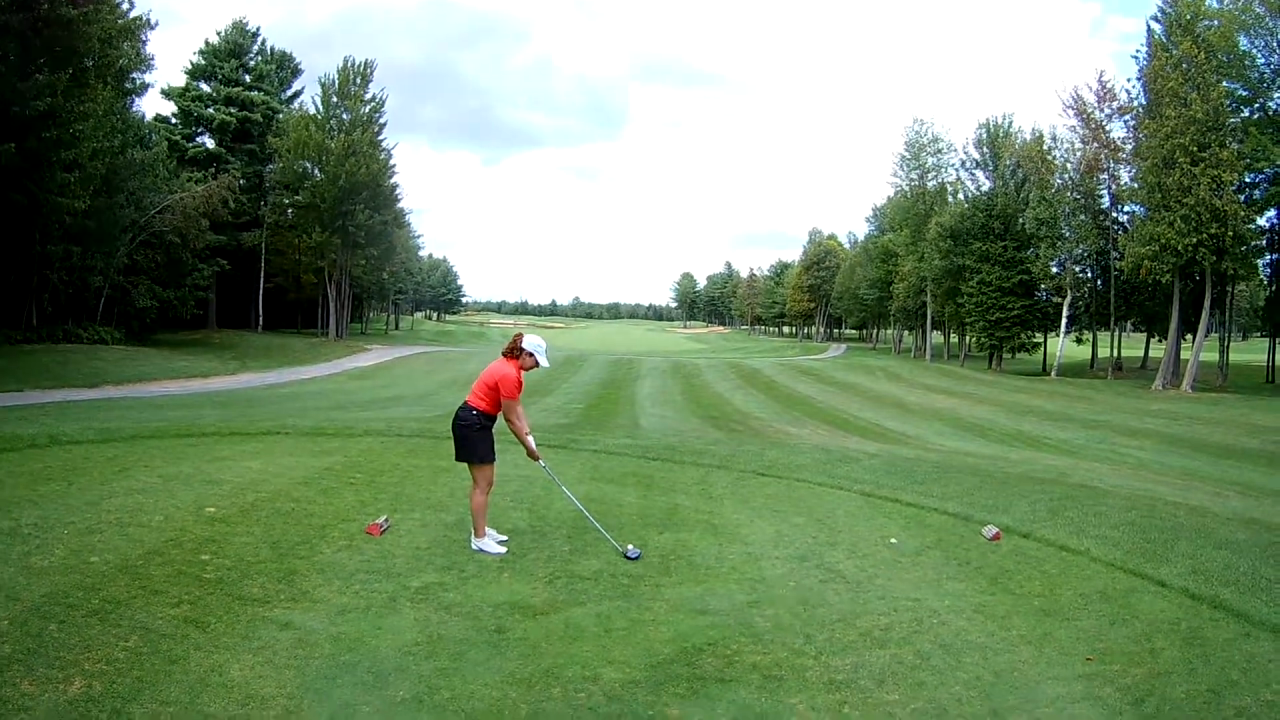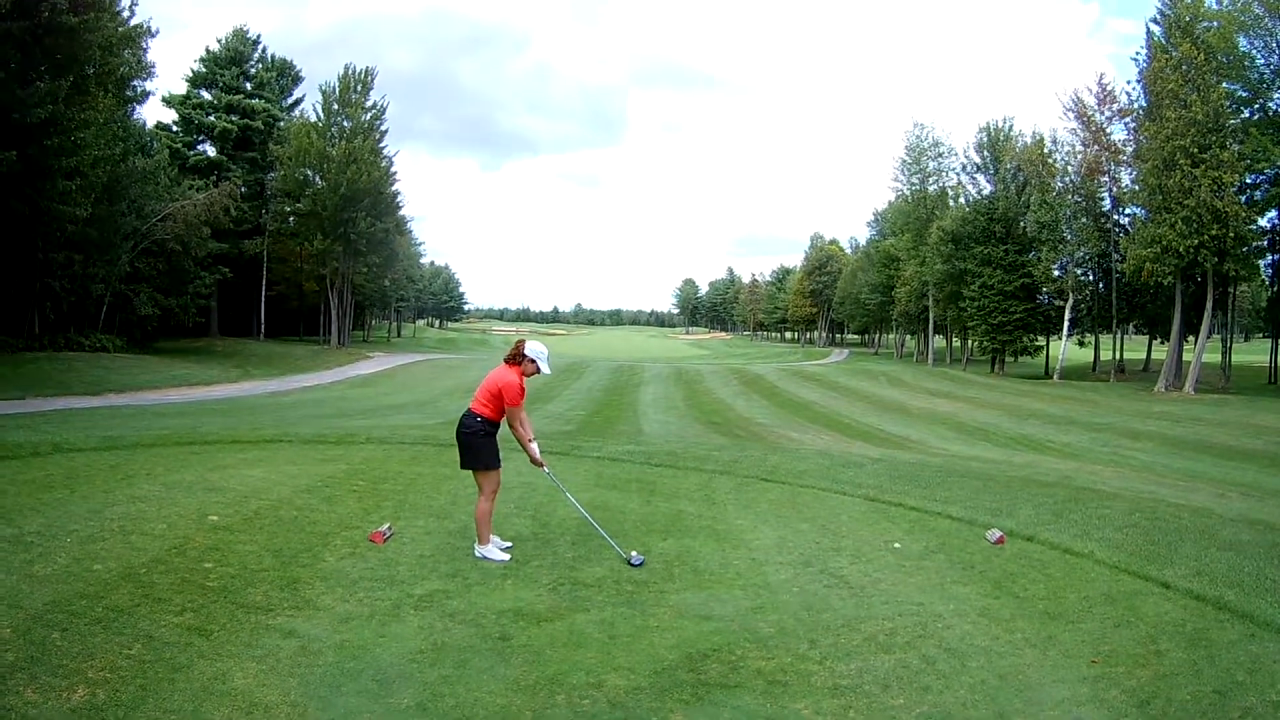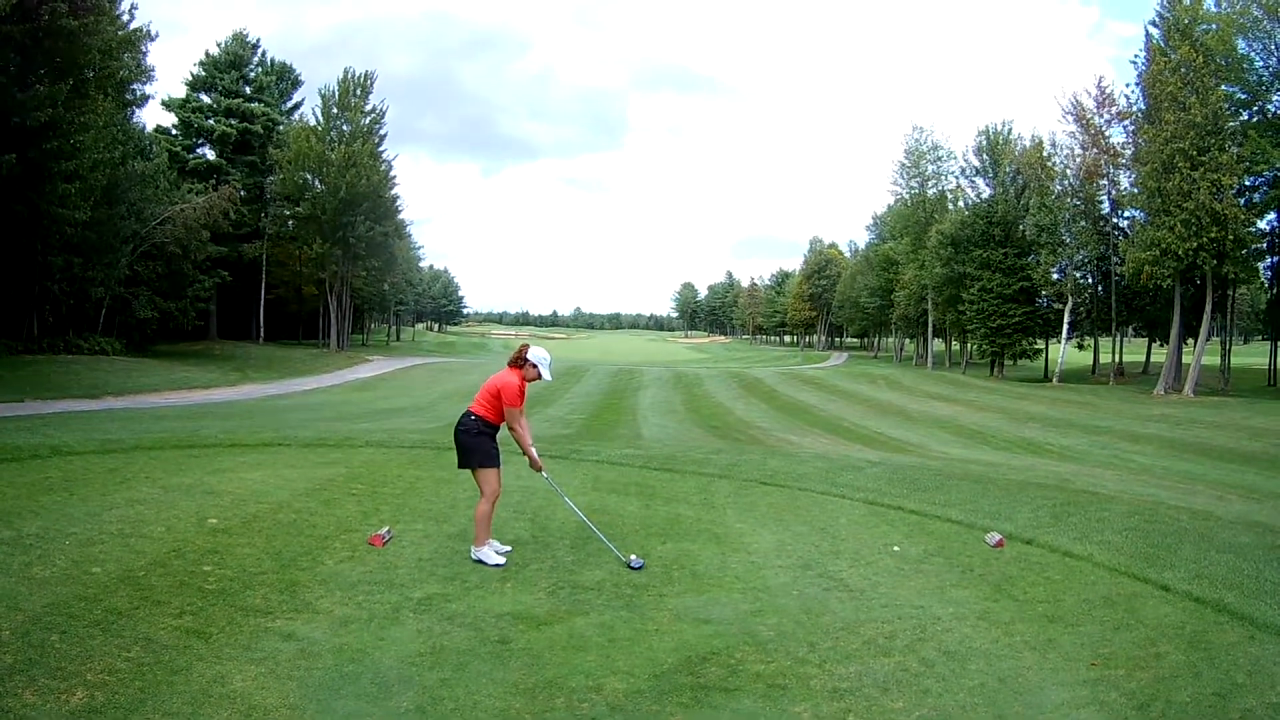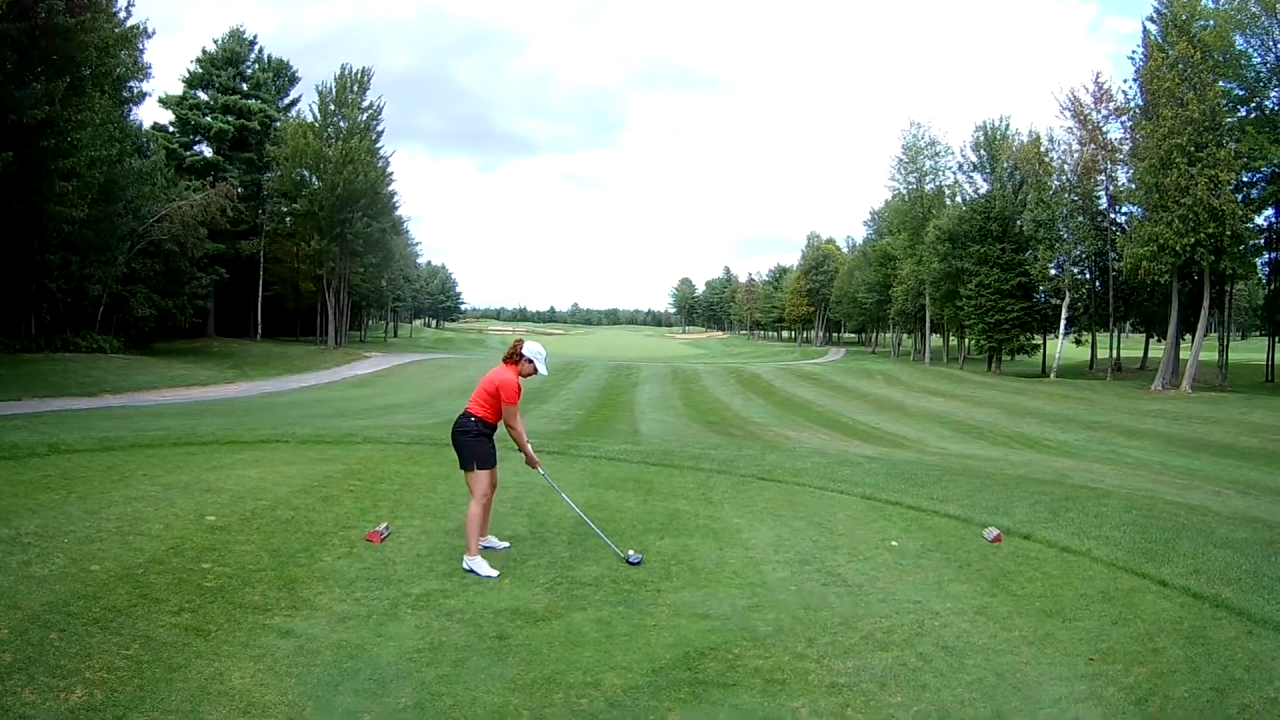
dt=0.3s
person 1, frame 1
left shoulder: (511, 366)
right shoulder: (508, 375)
left elbow: (517, 406)
right elbow: (510, 418)
left wrist: (528, 435)
right wrist: (528, 447)
left hip: (477, 422)
right hip: (472, 424)
left knee: (485, 482)
right knee: (483, 484)
left ankle: (481, 530)
right ankle: (479, 539)
person 1, frame 2
left shoulder: (512, 373)
right shoulder: (511, 382)
left elbow: (520, 412)
right elbow: (514, 425)
left wrist: (533, 441)
right wrist: (531, 454)
left hip: (480, 429)
right hip: (477, 431)
left knee: (492, 487)
right knee: (488, 491)
left ankle: (486, 537)
right ankle: (483, 546)
person 1, frame 3
left shoulder: (517, 379)
right shoulder: (510, 383)
left elbow: (521, 417)
right elbow: (513, 427)
left wrist: (531, 448)
right wrist: (531, 457)
left hip: (483, 431)
right hip: (473, 432)
left knee: (493, 490)
right knee: (490, 492)
left ankle: (485, 541)
right ankle: (479, 548)
person 1, frame 4
left shoulder: (507, 373)
right shoulder: (508, 380)
left elbow: (514, 416)
right elbow: (511, 424)
left wrist: (527, 445)
right wrist: (529, 455)
left hip: (478, 430)
right hip: (472, 432)
left knee: (490, 486)
right knee: (480, 496)
left ankle: (483, 537)
right ankle: (472, 557)
